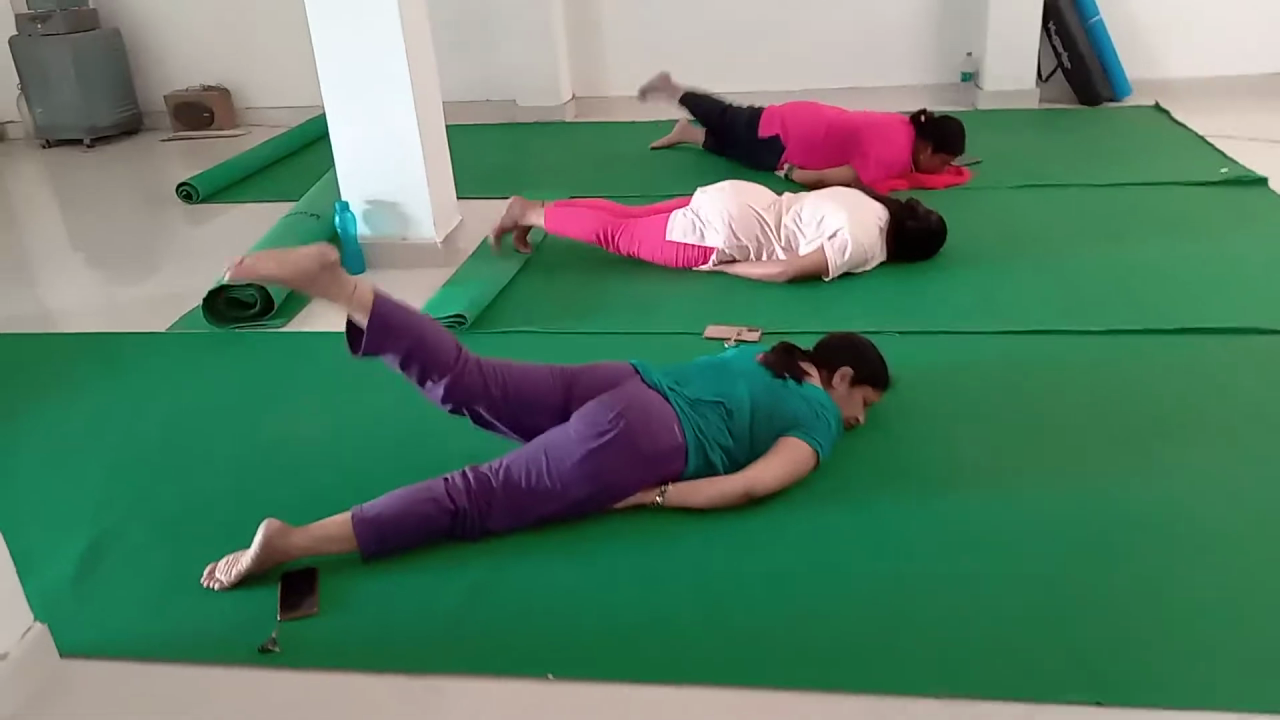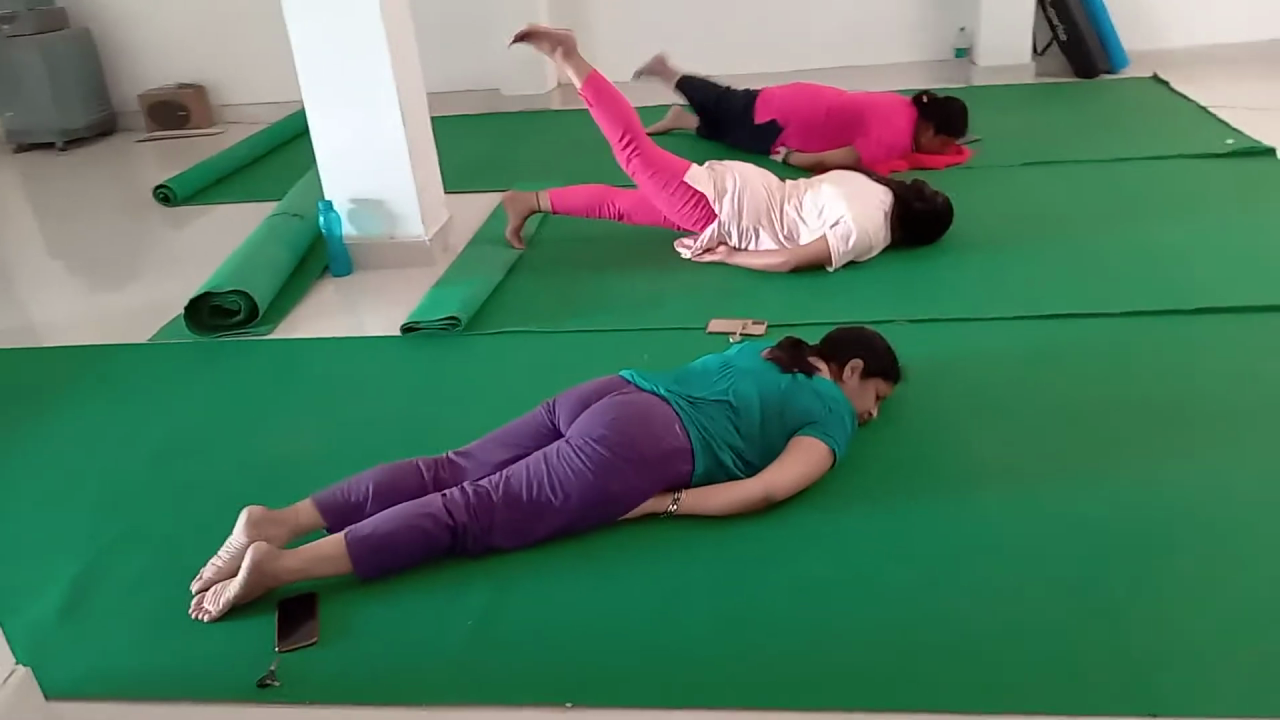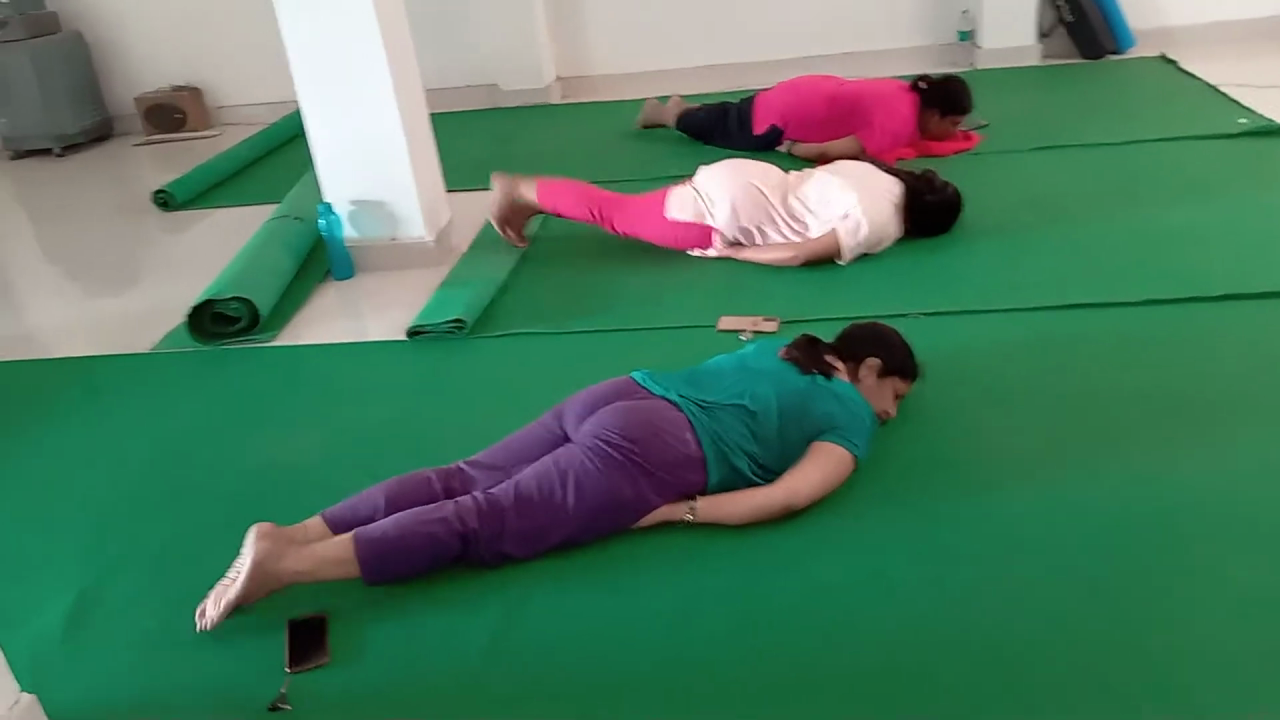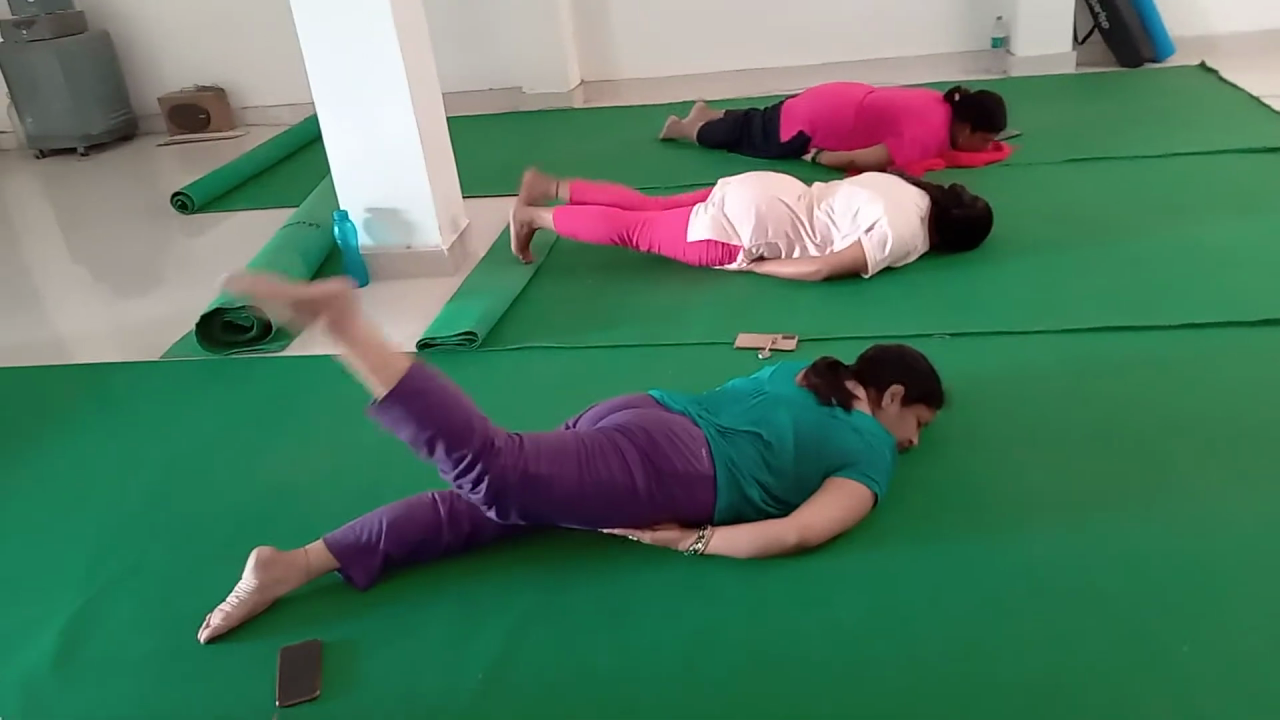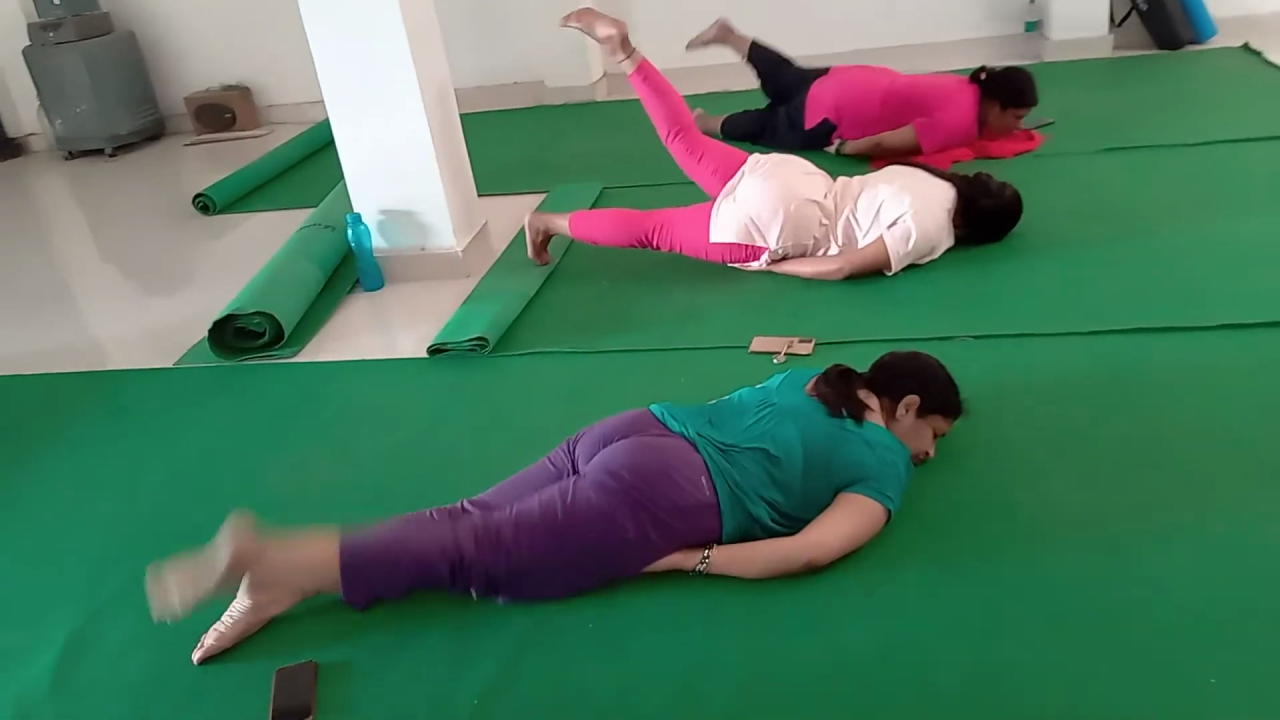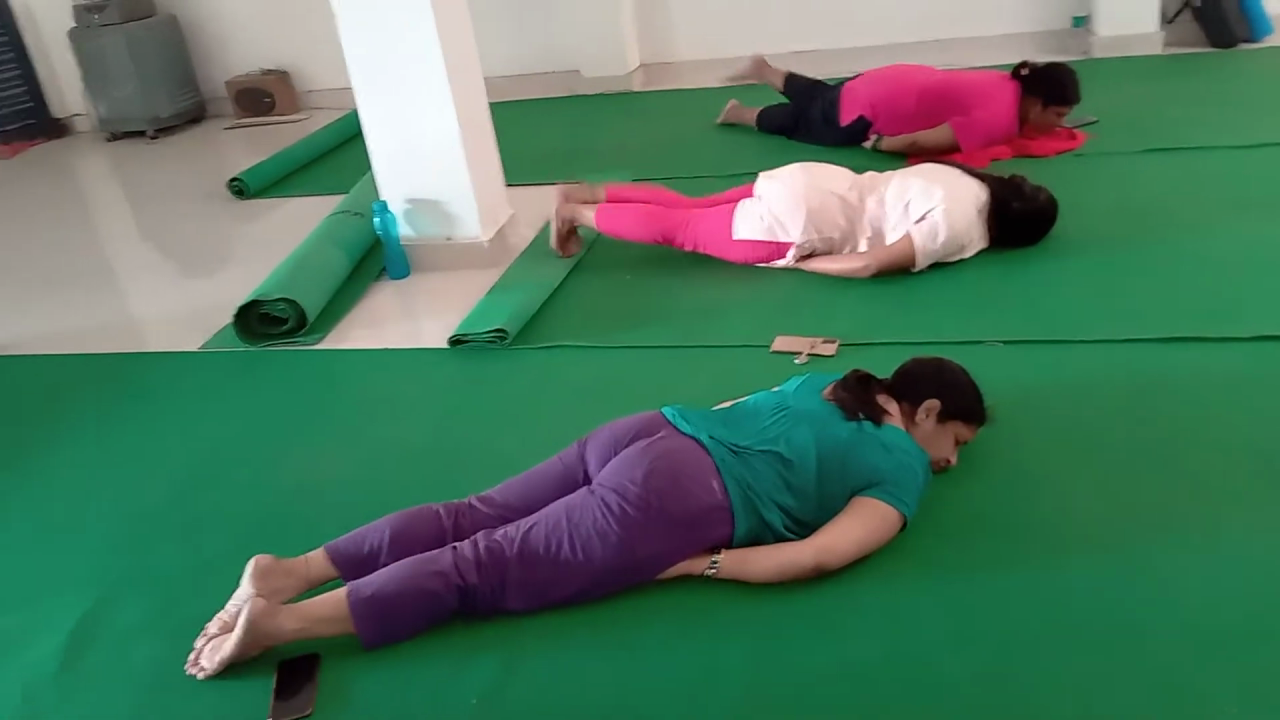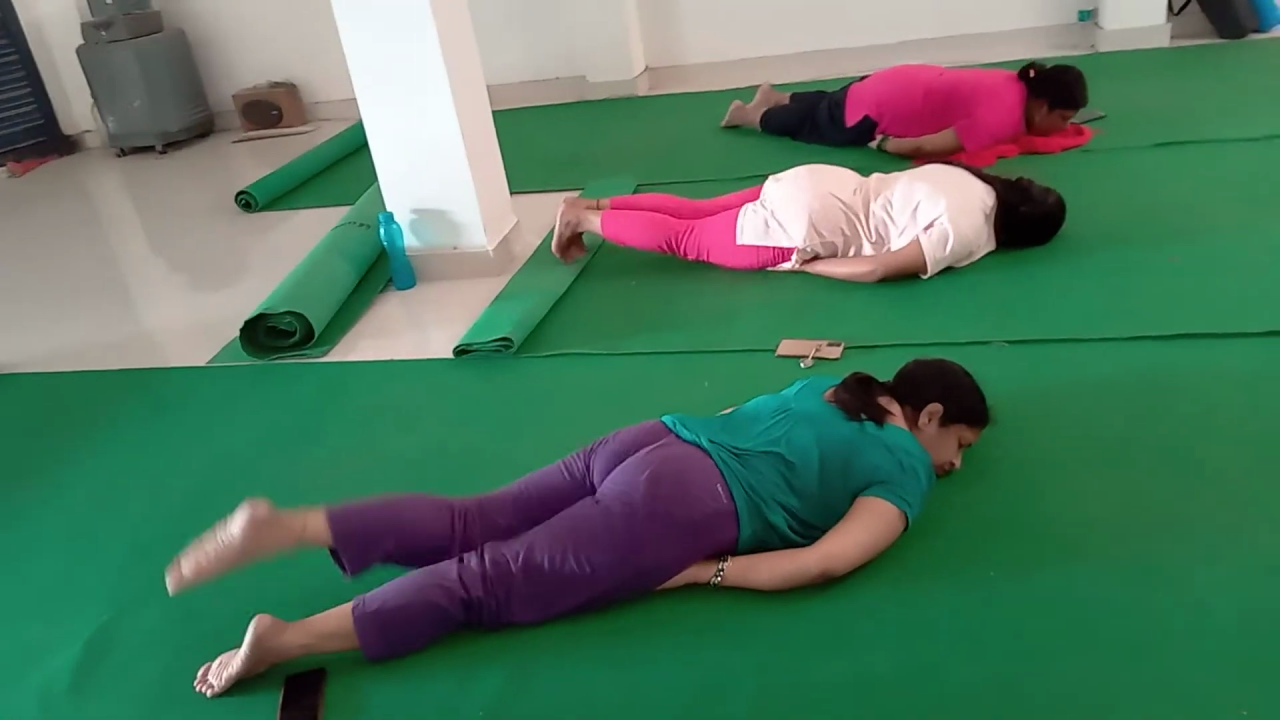
dt=0.5s
person 1, frame 1
left shoulder: (764, 356)
right shoulder: (816, 423)
right elbow: (752, 486)
right wrist: (653, 495)
left hip: (613, 381)
right hip: (634, 437)
left knee: (459, 379)
right knee: (472, 500)
left ankle: (329, 278)
right ankle: (290, 542)
person 1, frame 2
left shoulder: (772, 351)
right shoulder: (832, 414)
right elbow: (767, 488)
right wrist: (665, 504)
left hip: (608, 393)
right hip: (641, 444)
left knee: (449, 474)
right knee: (470, 515)
left ankle: (277, 519)
right ankle: (280, 564)
person 1, frame 3
left shoulder: (785, 350)
right shoulder: (851, 419)
right elbow: (787, 496)
right wrist: (681, 508)
left hip: (616, 396)
right hip: (649, 451)
left knee: (461, 482)
right knee: (480, 526)
left ankle: (290, 543)
right ankle: (284, 557)
person 1, frame 4
left shoulder: (803, 375)
right shoulder: (871, 456)
right elbow: (801, 532)
right wrist: (687, 540)
left hip: (636, 407)
right hip: (663, 462)
left knee: (470, 508)
right knee: (493, 471)
left ankle: (290, 565)
right ankle: (338, 317)
person 1, frame 5
left shoulder: (814, 384)
right shoulder: (883, 472)
right elbow: (807, 551)
right wrist: (692, 559)
left hip: (630, 430)
right hip: (657, 492)
left knee: (464, 525)
right knee: (475, 555)
left ankle: (275, 575)
right ankle: (263, 556)
person 1, frame 6
left shoulder: (833, 385)
right shoulder: (901, 473)
right elbow: (820, 557)
right wrist: (703, 563)
left hip: (644, 433)
right hip: (676, 500)
left knee: (470, 520)
right knee: (482, 570)
left ankle: (287, 571)
right ankle: (279, 622)
person 1, frame 7
left shoulder: (835, 389)
right shoulder: (905, 474)
right elbow: (826, 561)
right wrist: (708, 570)
left hip: (651, 441)
right hip: (678, 509)
left knee: (466, 527)
right knee: (489, 583)
left ankle: (273, 526)
right ankle: (282, 640)
person 2, frame 1
left shoulder: (870, 203)
right shoulder: (863, 246)
right elbow: (787, 271)
right wrist: (728, 267)
left hip: (741, 201)
right hip: (725, 231)
left knee: (626, 220)
right knee: (618, 234)
left ankle: (532, 209)
right ankle: (529, 213)
person 2, frame 2
left shoulder: (872, 186)
right shoulder: (866, 234)
right elbow: (790, 262)
right wrist: (725, 257)
left hip: (745, 187)
right hip: (725, 207)
left knee: (621, 205)
right knee: (634, 152)
left ankle: (533, 201)
right ankle: (567, 56)
person 2, frame 3
left shoulder: (880, 175)
right shoulder: (877, 225)
right elbow: (799, 255)
right wrist: (736, 252)
left hip: (746, 179)
right hip: (730, 213)
left knee: (628, 206)
right knee: (617, 214)
left ankle: (529, 196)
right ankle: (518, 189)
person 2, frame 4
left shoulder: (909, 188)
right shoulder: (904, 236)
right elbow: (822, 269)
right wrist: (755, 265)
left hip: (764, 191)
right hip: (749, 229)
left knee: (648, 207)
right knee: (638, 231)
left ankle: (549, 188)
right ankle: (537, 216)
person 2, frame 5
left shoulder: (930, 179)
right shoulder: (928, 233)
right elbow: (842, 267)
right wrist: (771, 263)
left hip: (784, 175)
right hip: (770, 221)
left knee: (684, 140)
right knee: (653, 232)
left ankle: (622, 48)
right ankle: (551, 222)
person 2, frame 6
left shoulder: (967, 180)
right shoulder: (960, 227)
right elbow: (873, 265)
right wrist: (807, 261)
left hip: (812, 183)
right hip: (804, 222)
left knee: (687, 207)
right knee: (681, 228)
left ankle: (593, 192)
right ankle: (579, 214)
person 2, frame 7
left shoulder: (972, 181)
right shoulder: (966, 234)
right elbow: (880, 269)
right wrist: (811, 265)
left hip: (819, 185)
right hip: (807, 226)
left knee: (695, 211)
right knee: (687, 238)
left ankle: (593, 205)
right ankle: (585, 218)
person 3, frame 1
left shoulder: (910, 126)
right shoulder: (892, 160)
right elbow: (826, 179)
right wrist: (791, 173)
left hip: (806, 124)
right hip: (783, 133)
left knee: (734, 140)
right knee: (723, 121)
left ankle: (690, 134)
right ankle: (669, 88)
person 3, frame 2
left shoulder: (910, 109)
right shoulder: (893, 140)
right elbow: (826, 161)
right wrist: (787, 156)
left hip: (806, 105)
right hip: (780, 118)
right knee: (721, 107)
left ankle: (682, 119)
right ankle: (665, 70)
person 3, frame 3
left shoulder: (912, 93)
right shoulder: (898, 127)
right elbow: (827, 152)
right wrist: (790, 148)
left hip: (807, 93)
right hip: (781, 118)
left knee: (729, 118)
right knee: (720, 128)
left ankle: (682, 107)
right ankle: (663, 114)
person 3, frame 4
left shoulder: (945, 104)
right shoulder: (929, 139)
right elbow: (856, 161)
right wrist: (815, 157)
left hip: (838, 100)
right hip: (809, 124)
left knee: (757, 125)
right knee: (748, 136)
left ankle: (707, 113)
right ankle: (685, 130)
person 3, frame 5
left shoulder: (972, 89)
right shoulder: (959, 123)
right elbow: (882, 145)
right wrist: (840, 147)
left hip: (856, 84)
right hip: (829, 113)
left knee: (787, 81)
right knee: (767, 129)
left ankle: (727, 34)
right ankle: (709, 124)
person 3, frame 6
left shoulder: (1014, 86)
right shoulder: (999, 120)
right elbow: (920, 143)
right wrist: (879, 143)
left hip: (899, 84)
right hip: (869, 108)
left knee: (823, 98)
right knee: (804, 122)
left ankle: (764, 71)
right ankle: (743, 114)
person 3, frame 7
left shoulder: (1019, 84)
right shoulder: (1004, 120)
right elbow: (924, 147)
right wrist: (883, 144)
left hip: (904, 84)
right hip: (876, 110)
left knee: (827, 108)
right knee: (812, 123)
left ankle: (774, 97)
right ankle: (750, 115)
